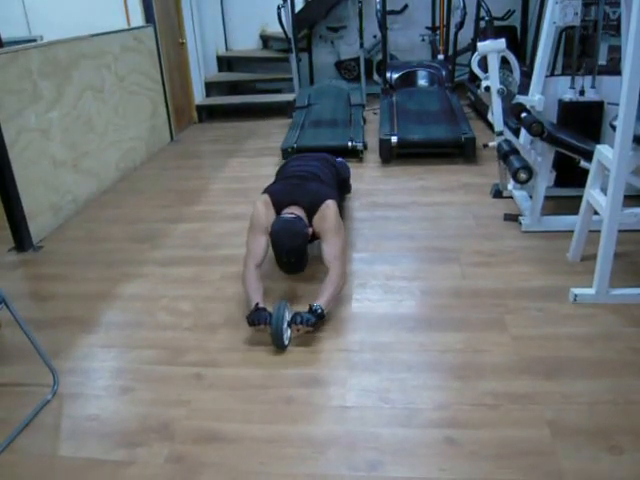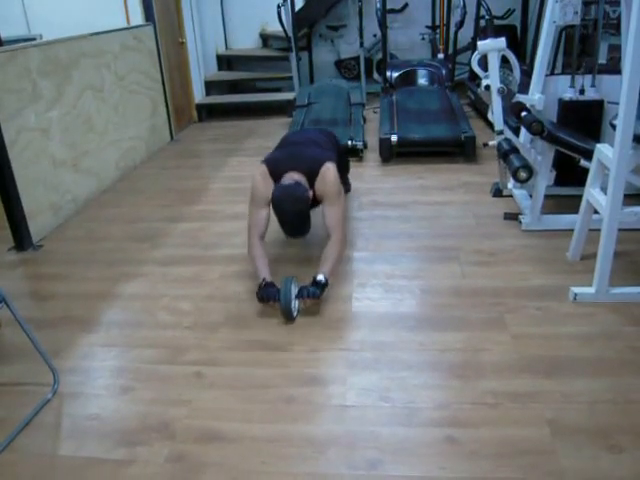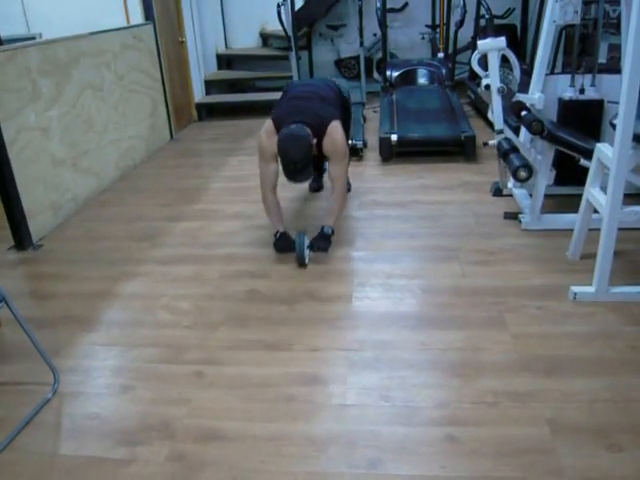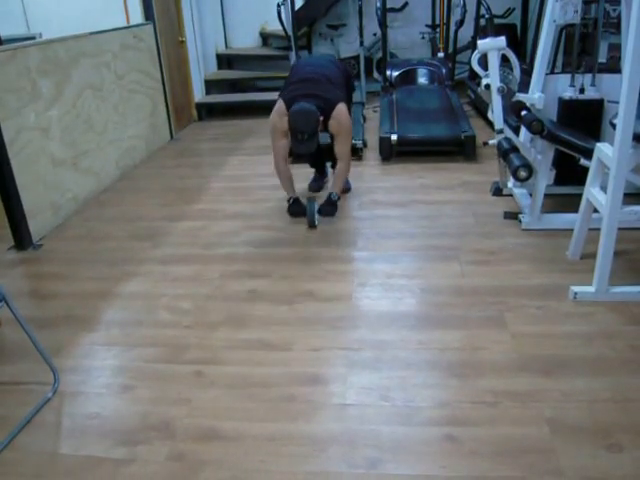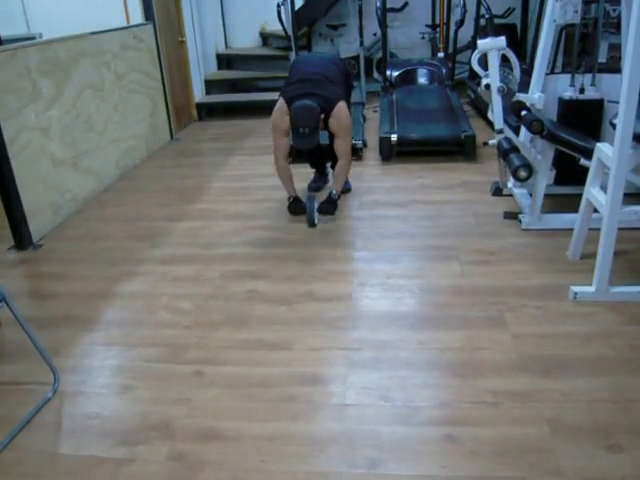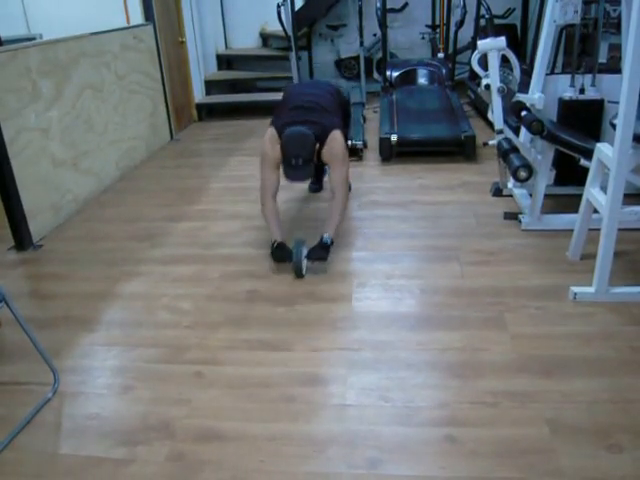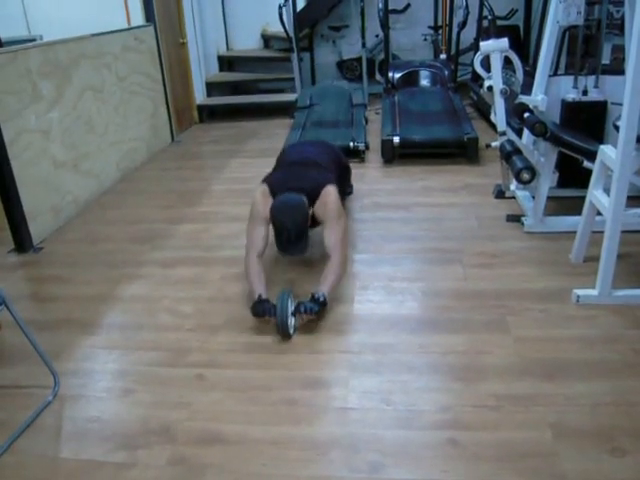
dt=0.4s
person 1, frame 1
left shoulder: (326, 211)
right shoulder: (264, 208)
left elbow: (337, 269)
right elbow: (251, 265)
left wrist: (316, 310)
right wrist: (257, 307)
left hip: (329, 166)
right hip: (291, 167)
left ankle: (342, 165)
person 1, frame 2
left shoulder: (327, 175)
right shoulder: (263, 179)
left elbow: (337, 235)
right elbow: (255, 238)
left wrist: (320, 281)
right wrist: (266, 282)
left hip: (328, 141)
right hip: (292, 141)
left ankle: (342, 180)
person 1, frame 3
left shoulder: (333, 133)
right shoulder: (268, 135)
left elbow: (339, 189)
right elbow: (268, 190)
left wrist: (326, 232)
right wrist: (280, 233)
left hip: (333, 92)
left knee: (339, 157)
right ankle: (318, 171)
person 1, frame 4
left shoulder: (338, 114)
right shoulder: (279, 115)
left elbow: (344, 160)
right elbow: (281, 161)
left wrist: (332, 198)
right wrist: (292, 199)
left knee: (340, 138)
right knee: (299, 146)
left ankle: (339, 174)
right ankle: (320, 170)
person 1, frame 5
left shoulder: (339, 112)
right shoulder: (281, 113)
left elbow: (344, 157)
right elbow: (281, 158)
left wrist: (334, 196)
right wrist: (293, 197)
left knee: (339, 134)
right knee: (300, 143)
left ankle: (338, 173)
right ankle: (320, 170)
person 1, frame 6
left shoulder: (333, 139)
right shoulder: (272, 141)
left elbow: (339, 196)
right elbow: (268, 197)
left wrist: (325, 241)
right wrist: (277, 243)
left hip: (332, 94)
right ankle: (318, 175)
person 1, frame 7
left shoulder: (327, 197)
right shoulder: (264, 197)
left elbow: (337, 257)
right elbow: (253, 255)
left wrist: (319, 299)
right wrist: (260, 298)
left hip: (330, 154)
right hip: (292, 153)
